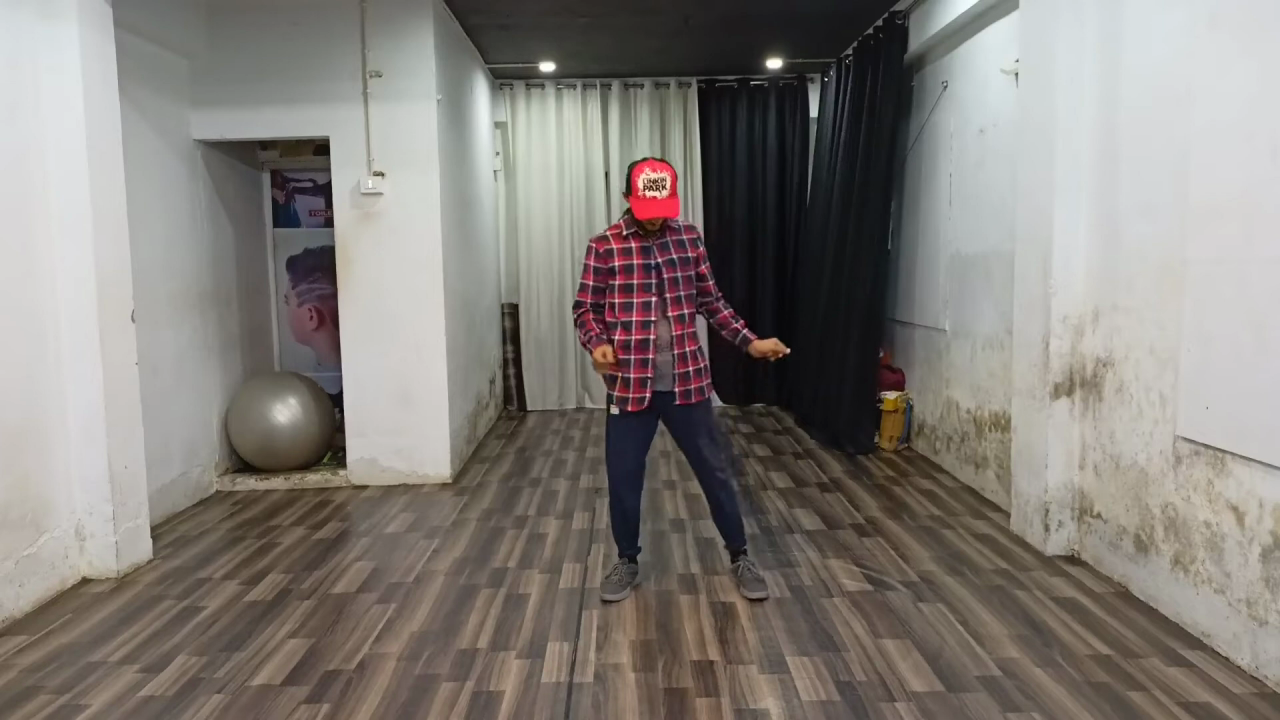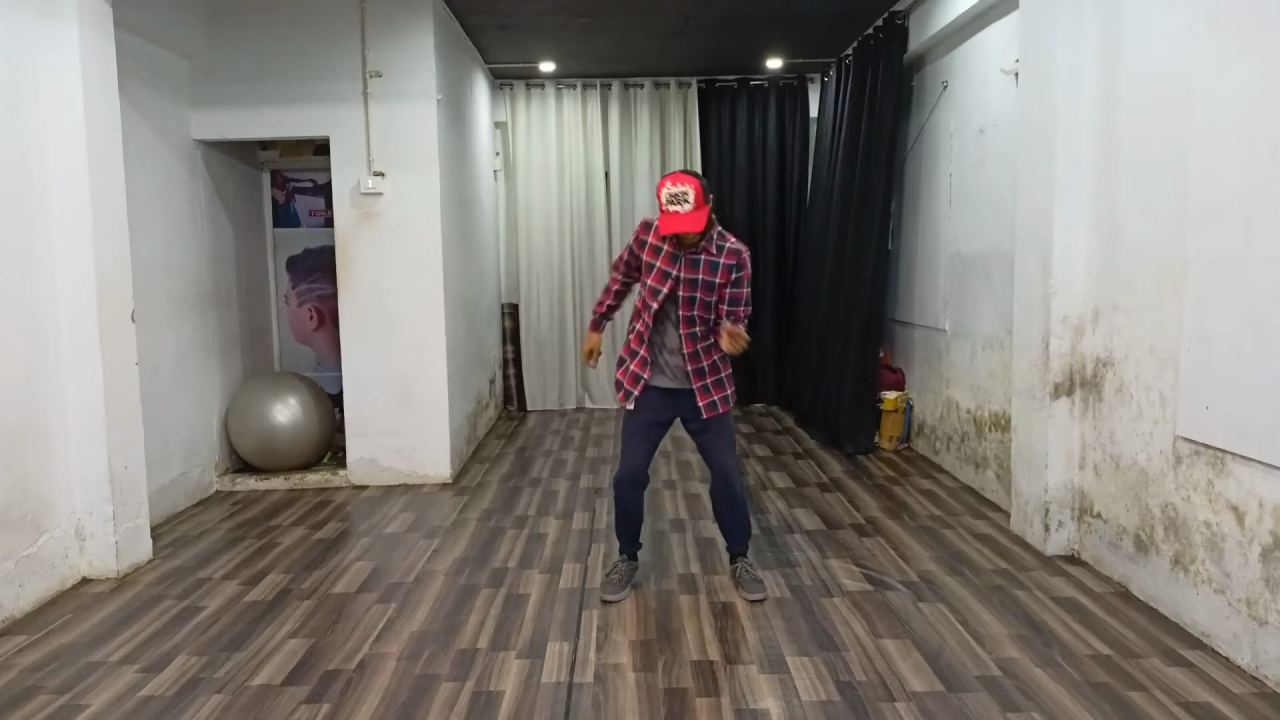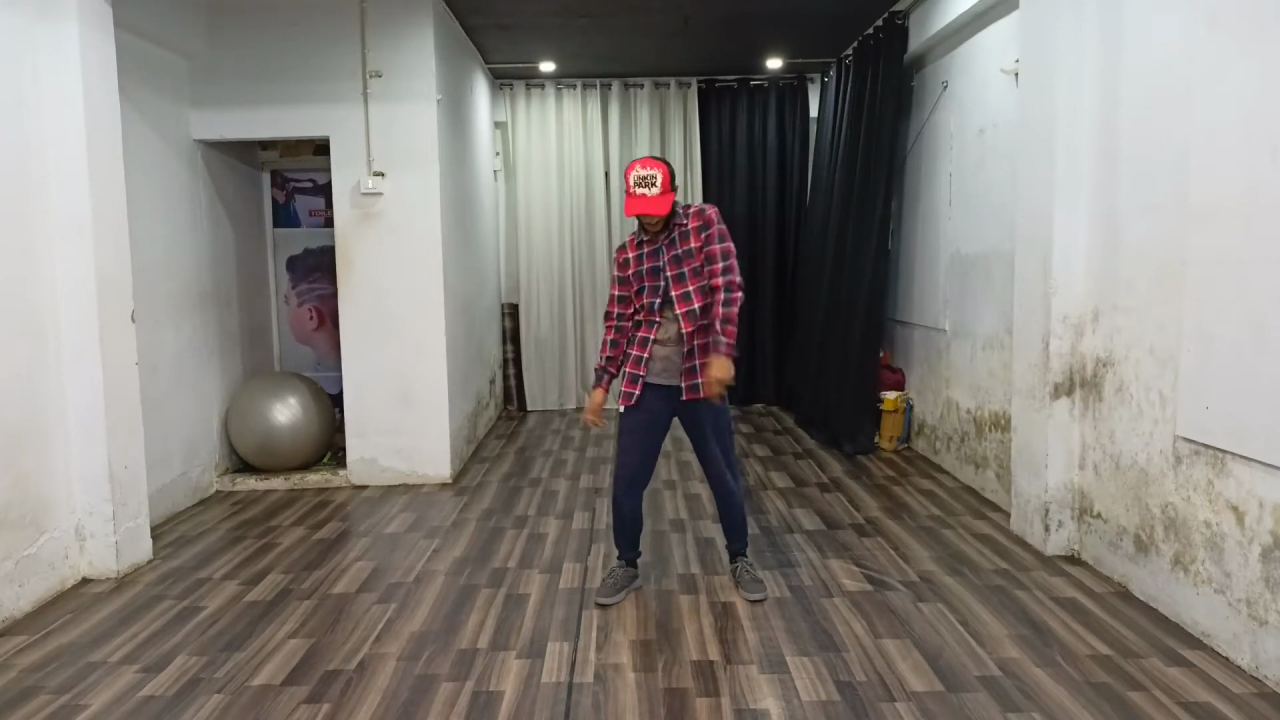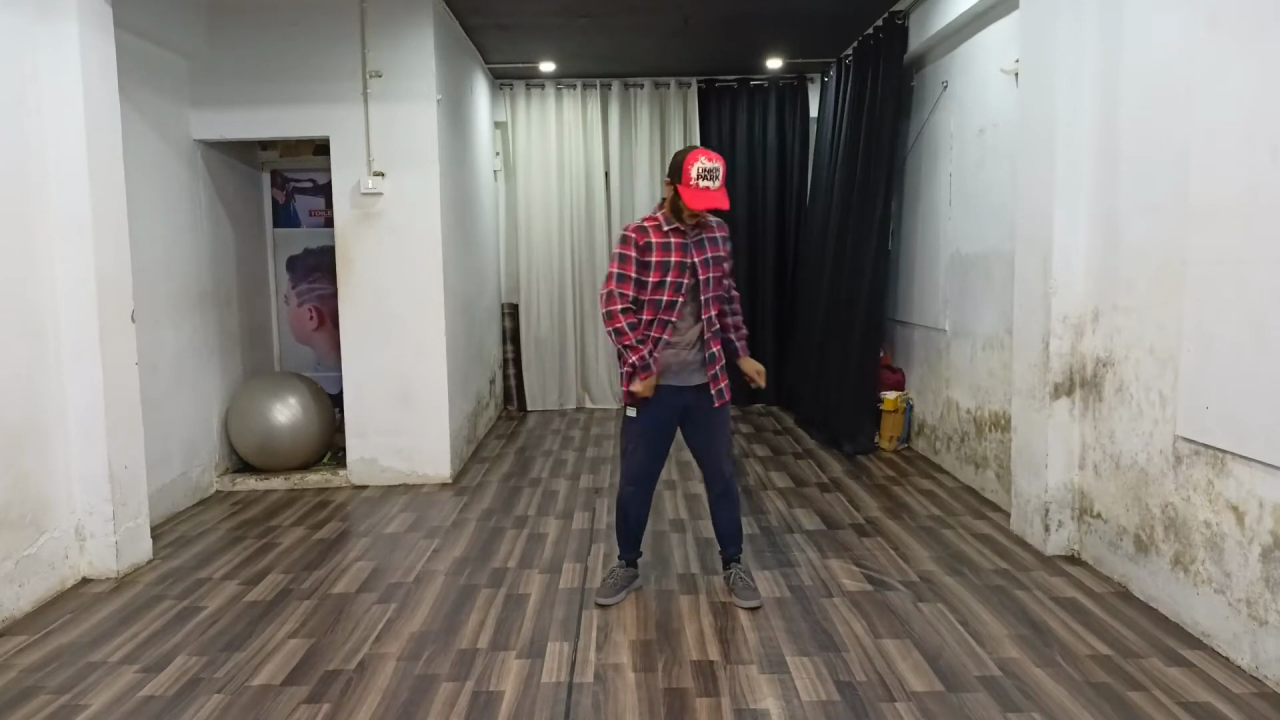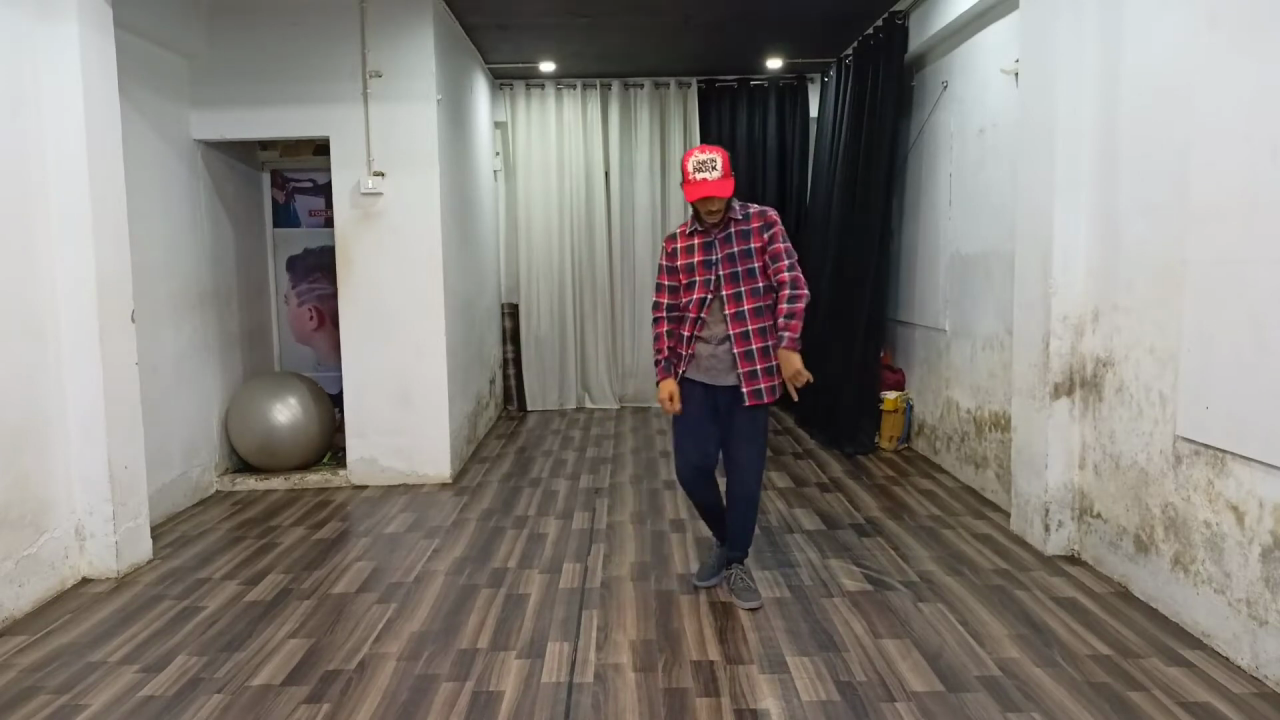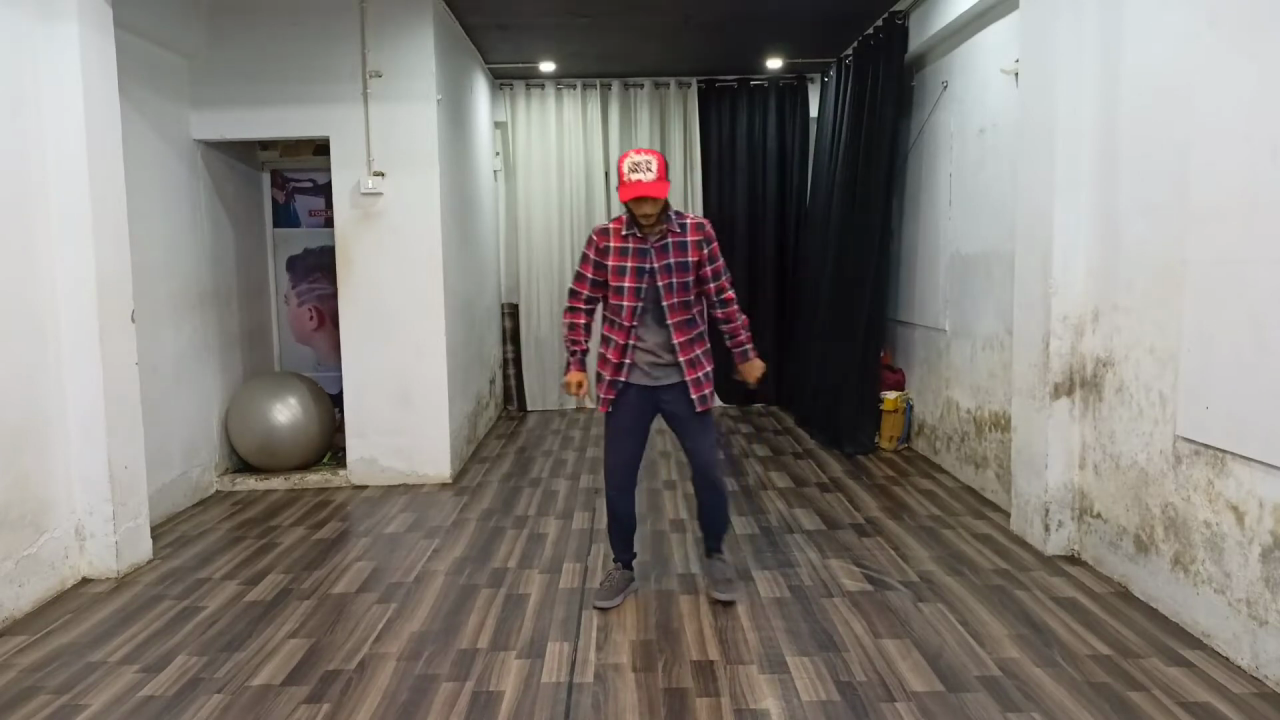
dt=0.7s
person 1, frame 1
left shoulder: (688, 237)
right shoulder: (604, 246)
left elbow: (710, 300)
right elbow: (585, 309)
left wrist: (750, 342)
right wrist: (596, 344)
left hip: (685, 380)
right hip: (629, 383)
left knee: (715, 469)
right knee: (623, 476)
left ankle: (739, 556)
right ankle: (627, 561)
person 1, frame 2
left shoulder: (733, 254)
right shoulder: (648, 234)
left elbow: (737, 319)
right elbow: (621, 277)
left wrist: (733, 338)
right wrist: (596, 328)
left hip: (706, 383)
right hip: (647, 382)
left knee: (727, 473)
right knee: (630, 474)
left ankle: (739, 558)
right ankle: (628, 558)
person 1, frame 3
left shoulder: (705, 221)
right shoulder: (627, 253)
left elbow: (727, 285)
right elbow: (618, 323)
left wrist: (721, 353)
right wrist: (601, 384)
left hip: (701, 376)
right hip: (644, 380)
left knee: (724, 474)
right knee: (628, 477)
left ankle: (739, 559)
right ankle: (627, 564)
person 1, frame 4
left shoulder: (716, 236)
right shoulder: (639, 237)
right elbow: (616, 307)
left wrist: (743, 353)
right wrist: (641, 369)
left hip: (707, 380)
right hip: (654, 383)
left knee: (722, 474)
right knee: (636, 479)
left ankle: (733, 565)
right ankle: (627, 565)
person 1, frame 5
left shoulder: (763, 223)
right shoulder: (676, 244)
left elbow: (791, 283)
right elbow: (665, 313)
left wrist: (788, 346)
right wrist: (666, 374)
left hip: (750, 376)
right hip: (694, 377)
left knee: (745, 475)
right knee: (692, 469)
left ankle: (736, 563)
right ankle: (721, 541)
person 1, frame 6
left shoulder: (696, 233)
right shoulder: (604, 240)
left elbow: (723, 298)
right elbow: (581, 303)
left wrist: (746, 352)
right wrist: (577, 362)
left hip: (686, 377)
right hip: (627, 380)
left knee: (708, 470)
right knee: (618, 477)
left ankle: (715, 556)
right ankle: (622, 566)
